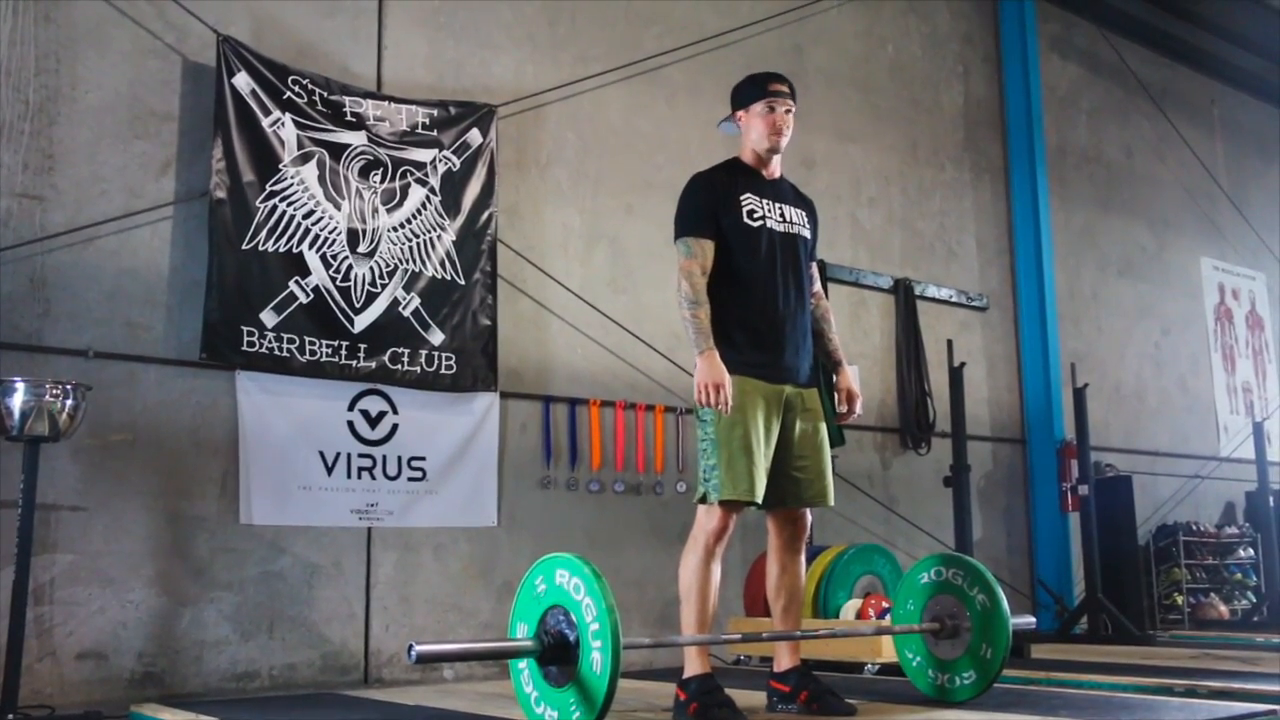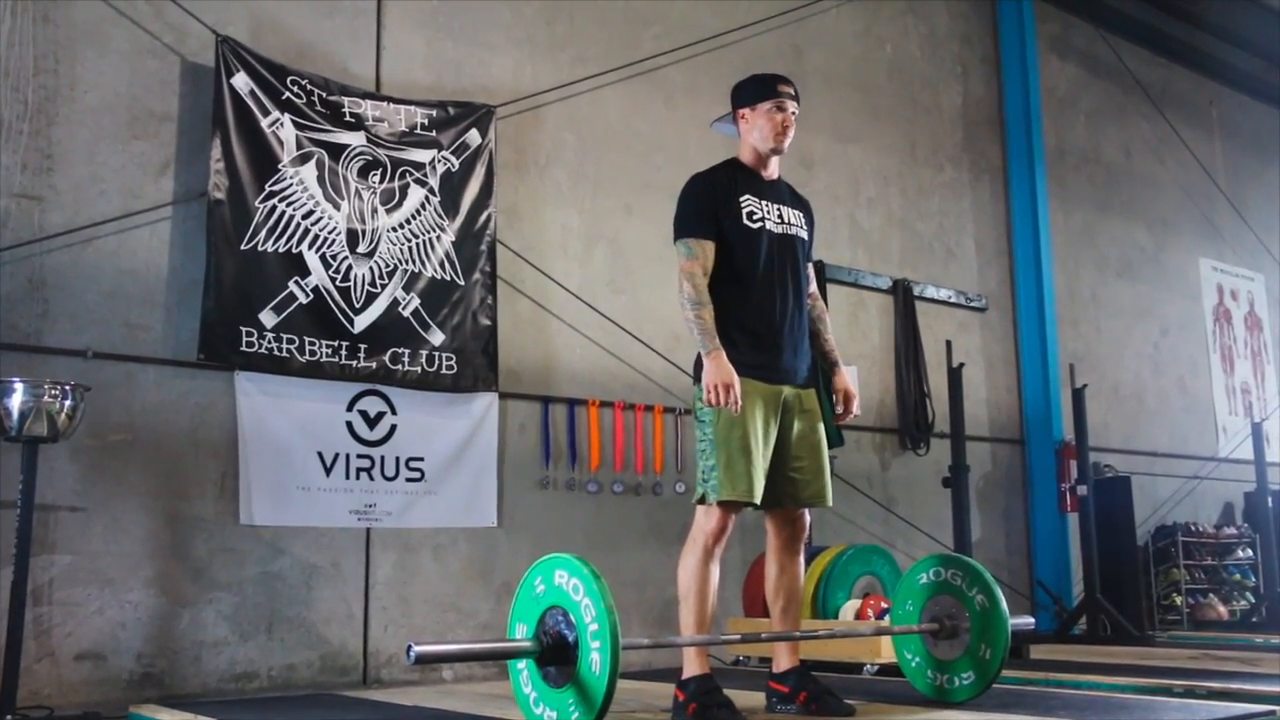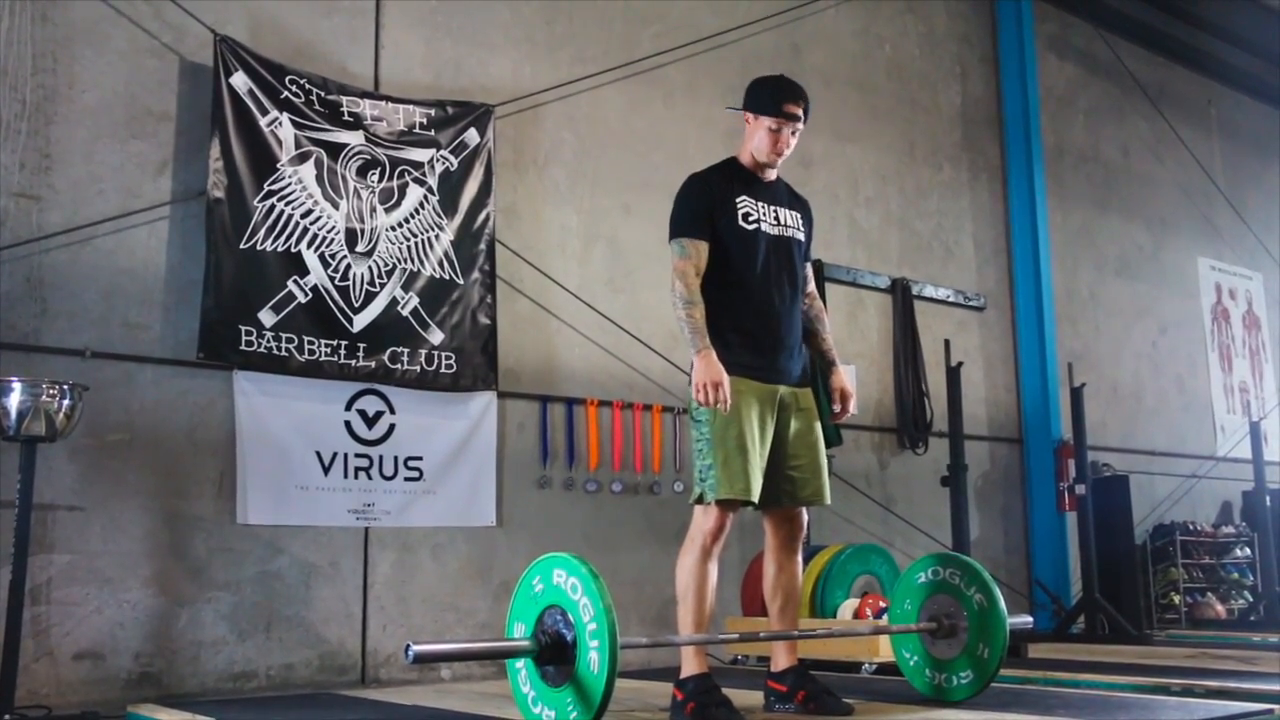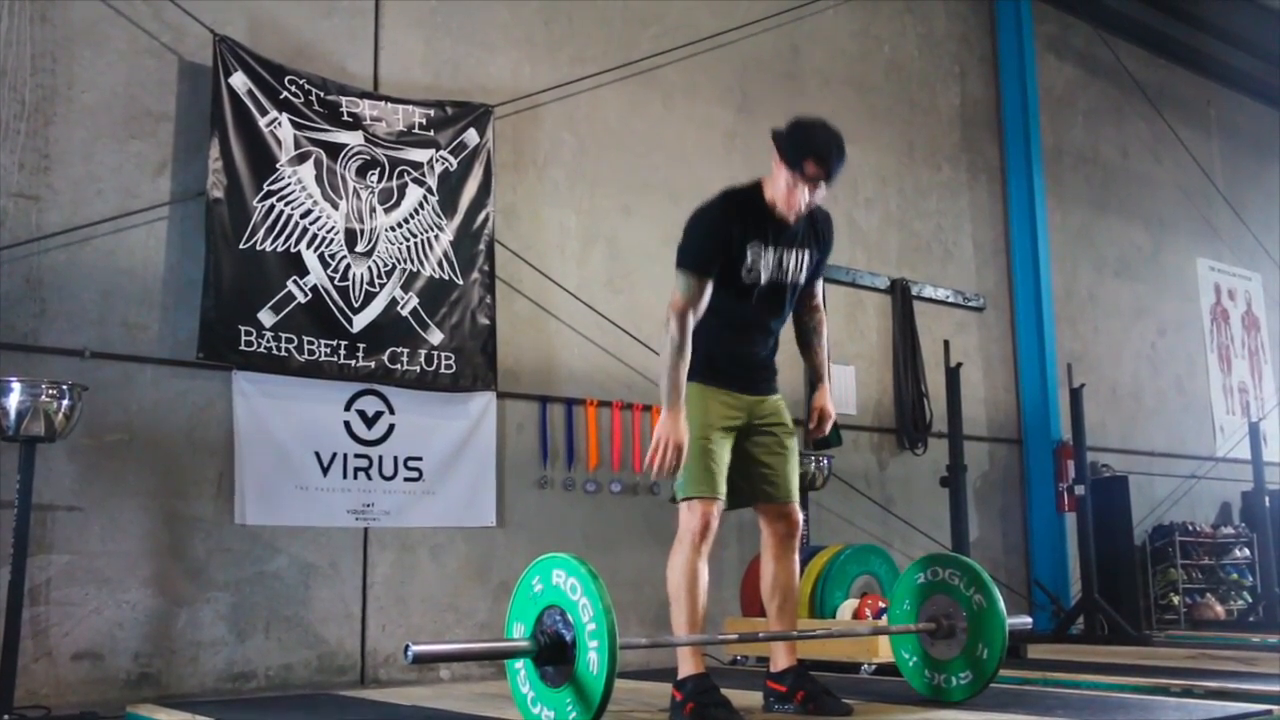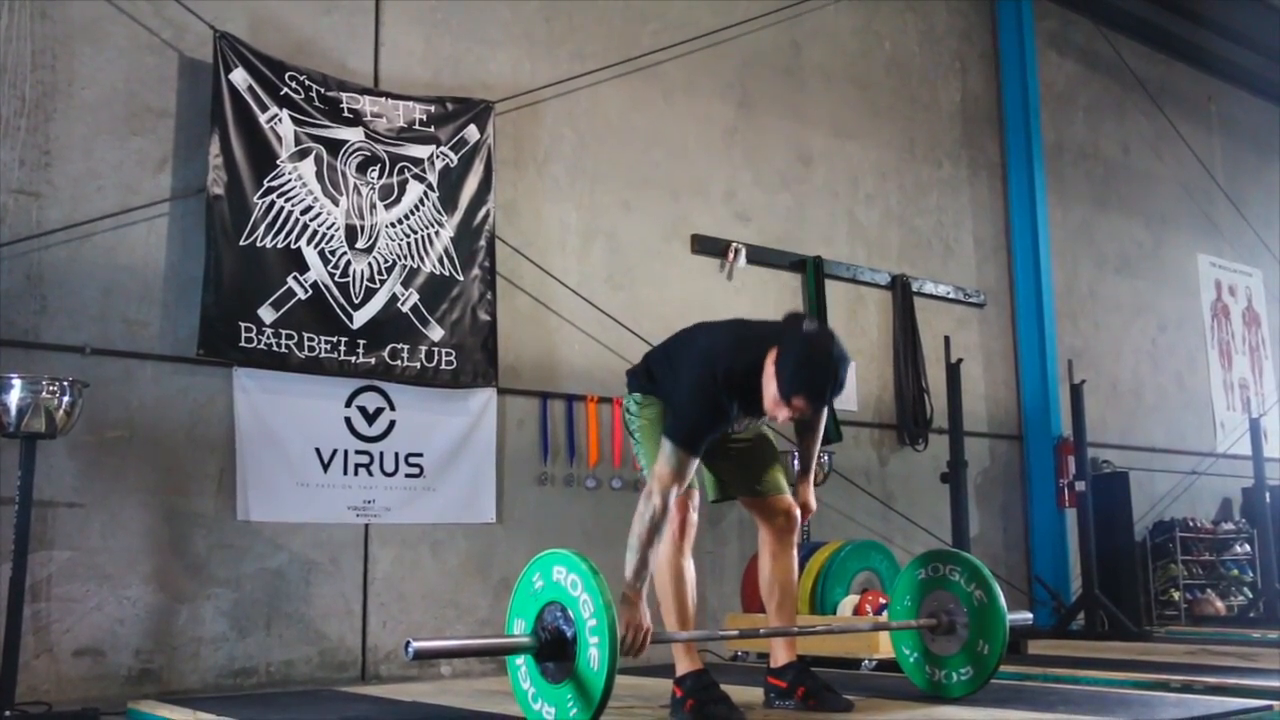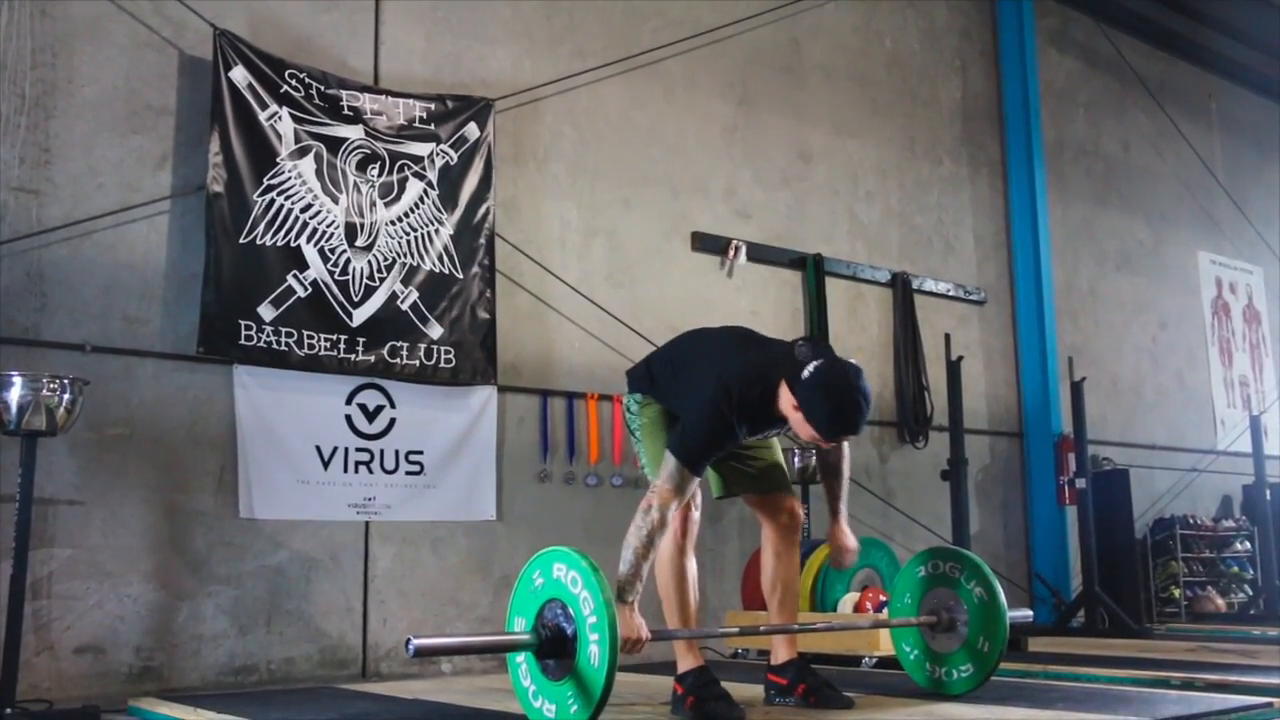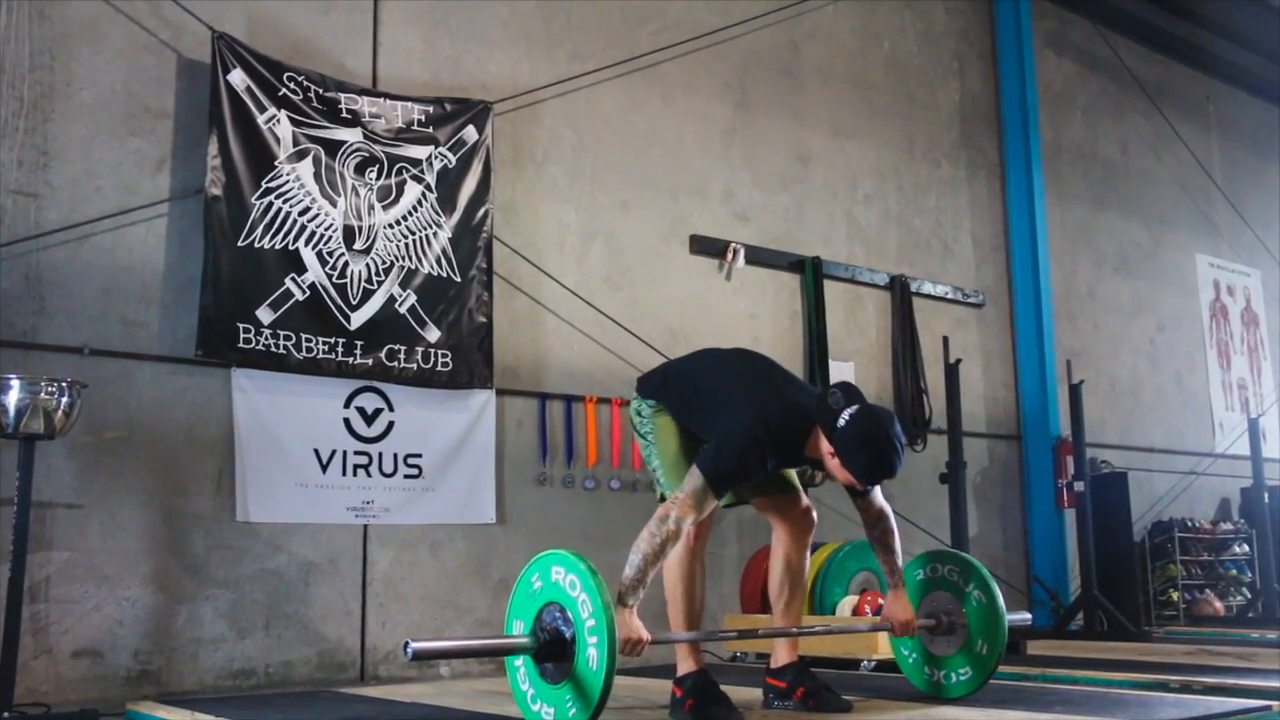
dt=0.4s
person 1, frame 1
left shoulder: (801, 204)
right shoulder: (711, 188)
right elbow: (691, 278)
left wrist: (839, 367)
right wrist: (707, 354)
left hip: (798, 382)
right hip: (739, 376)
left knee: (794, 523)
right knee: (718, 515)
person 1, frame 2
left shoulder: (797, 204)
right shoulder: (710, 188)
right elbow: (693, 280)
left wrist: (835, 367)
right wrist: (714, 355)
left hip: (796, 382)
right hip: (738, 377)
left knee: (792, 523)
right knee: (716, 517)
person 1, frame 3
left shoulder: (797, 205)
right shoulder: (708, 189)
right elbow: (685, 278)
left wrist: (832, 367)
right wrist: (704, 354)
left hip: (791, 383)
right hip: (733, 377)
left knee: (789, 524)
right knee: (715, 518)
person 1, frame 4
left shoulder: (817, 227)
right shoulder: (722, 216)
right elbow: (680, 313)
left wrist: (821, 382)
right wrist: (671, 411)
left hip: (760, 390)
right hip: (701, 383)
left knee: (785, 519)
right knee: (700, 516)
person 1, frame 5
left shoulder: (813, 365)
right shoulder: (710, 384)
left elbow: (813, 413)
right elbow: (660, 495)
left wrist: (806, 479)
right wrist: (632, 600)
left hip: (733, 417)
right hip: (659, 398)
left knee: (784, 516)
right knee: (681, 514)
left ankle: (784, 672)
right ankle: (689, 680)
person 1, frame 6
left shoulder: (820, 384)
right shoulder: (721, 407)
left elbow: (834, 449)
right elbow: (658, 506)
left wrist: (838, 523)
right wrist: (625, 608)
right hip: (661, 400)
left knee: (786, 514)
right knee: (683, 516)
left ankle: (784, 668)
right ankle: (690, 675)
person 1, frame 7
left shoulder: (845, 434)
right shoulder: (758, 438)
left elbow: (877, 513)
right elbow: (674, 517)
left wrist: (897, 591)
right wrist: (624, 609)
left hip: (725, 404)
right hip: (664, 403)
left knee: (798, 517)
right knee: (695, 521)
left ankle: (783, 673)
right ankle: (690, 680)
